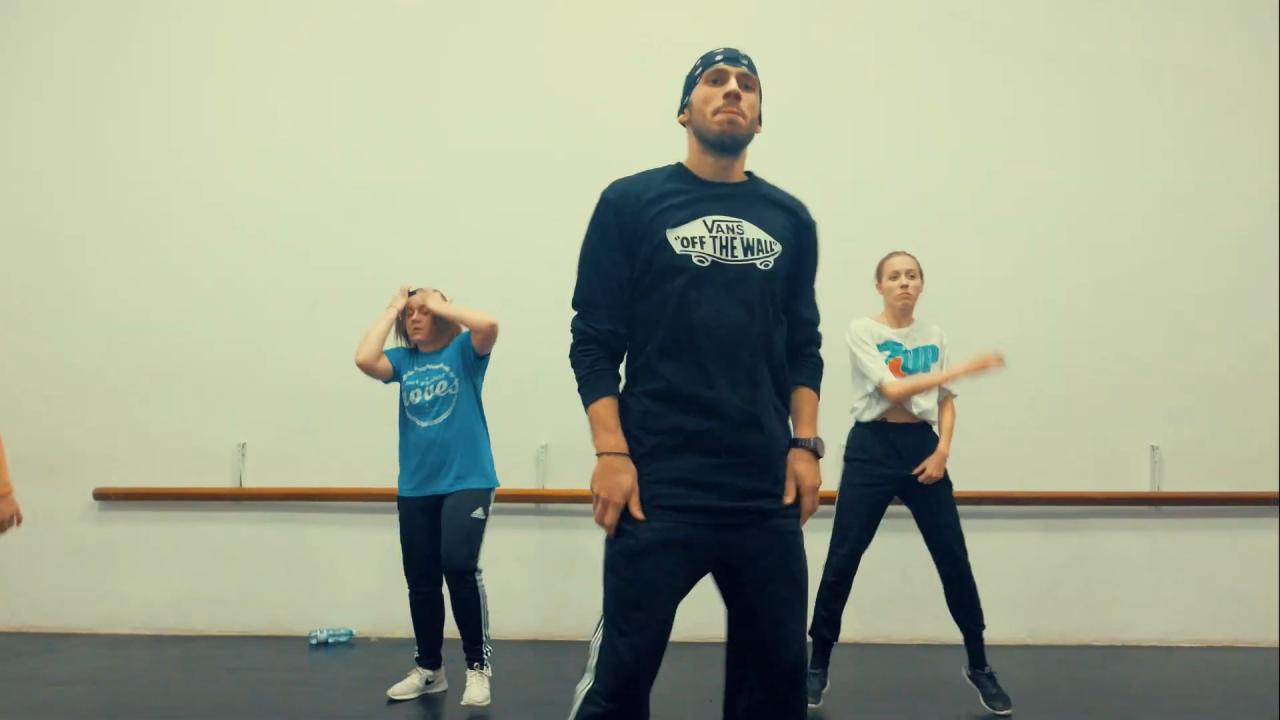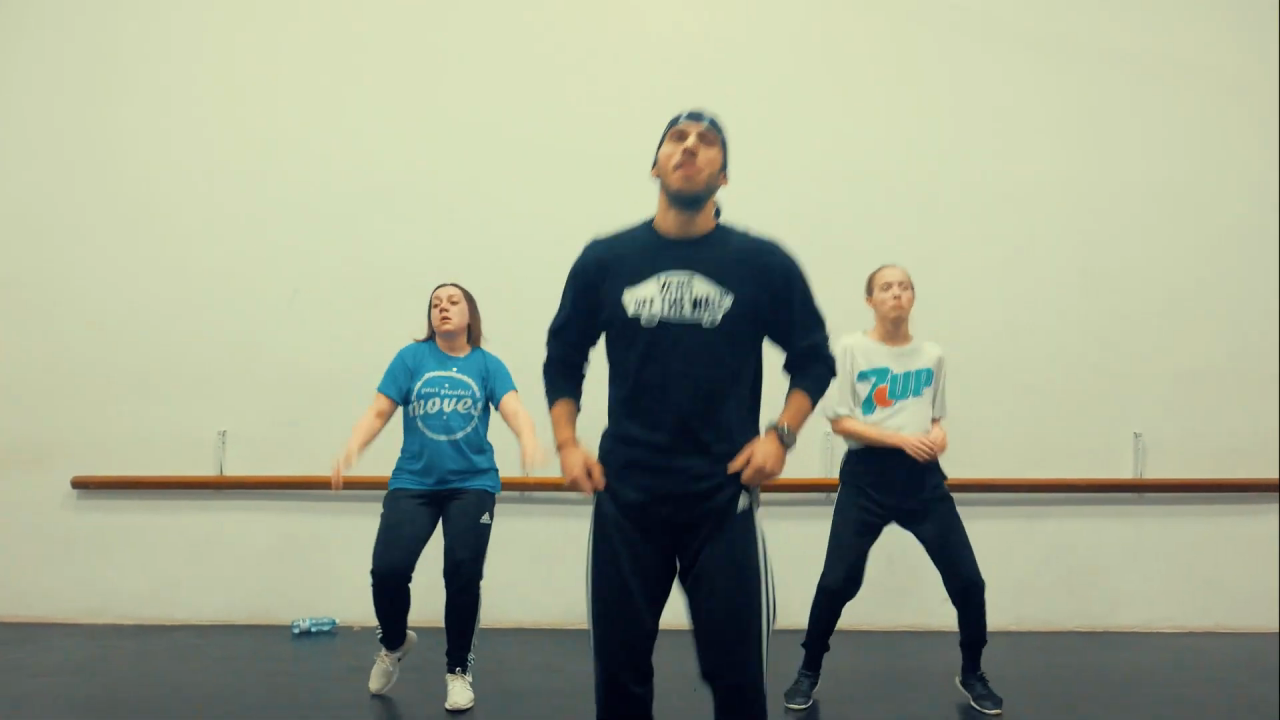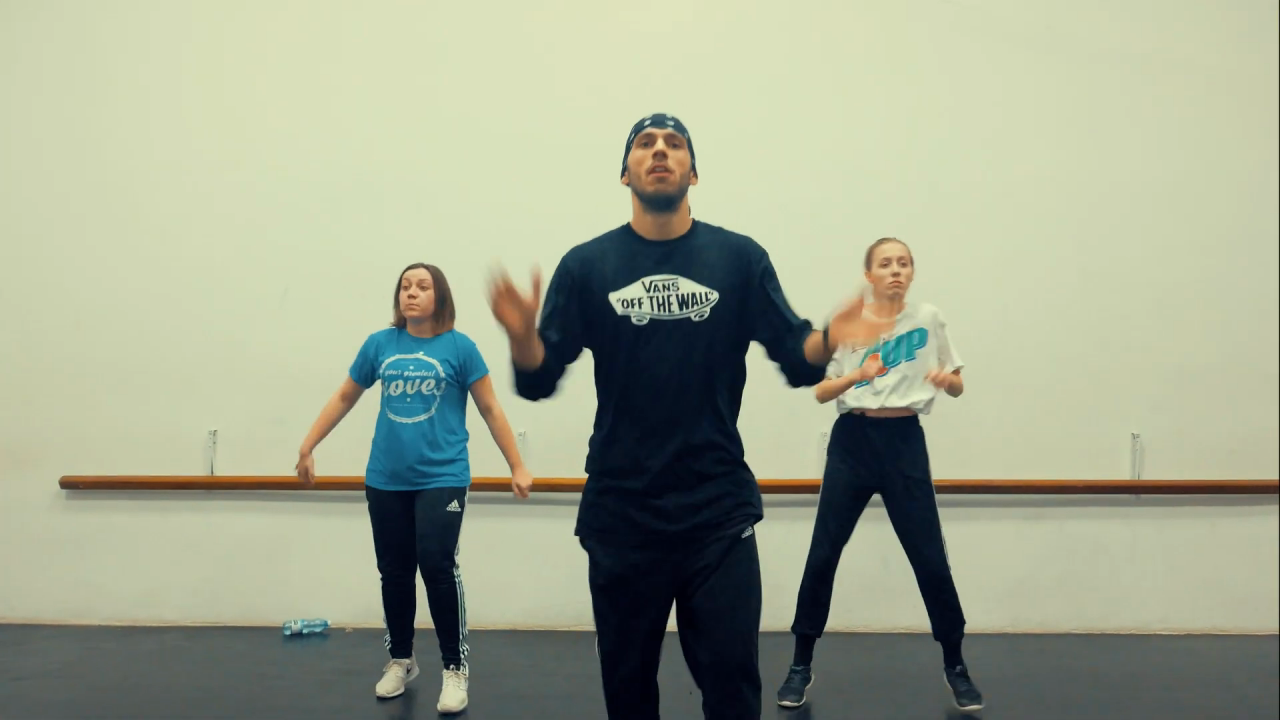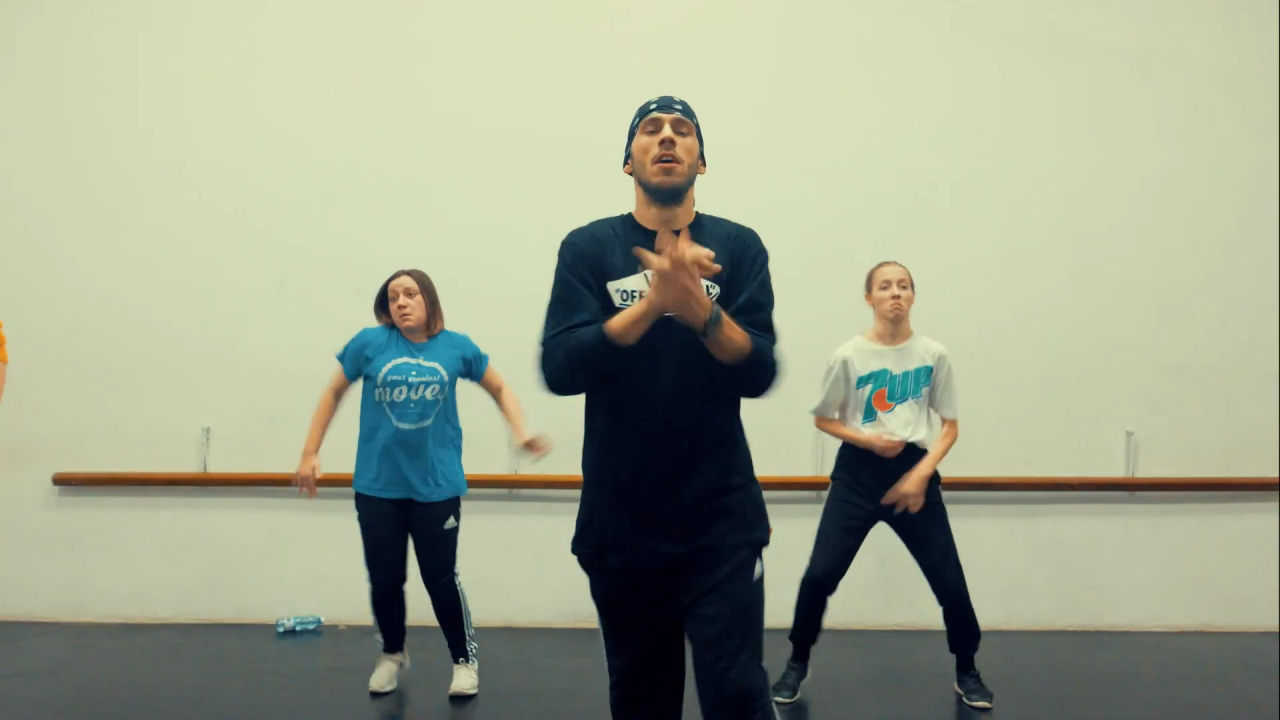
dt=0.5s
person 1, frame 1
left shoulder: (789, 217)
right shoulder: (631, 202)
right elbow: (593, 338)
left wrist: (804, 444)
right wrist: (610, 451)
left hip: (764, 491)
right hip: (661, 488)
person 1, frame 2
left shoulder: (764, 264)
right shoulder: (603, 260)
left elbow: (814, 359)
right elbow: (561, 354)
left wrist: (779, 435)
right wrist: (568, 443)
left hip: (723, 496)
right hip: (627, 495)
left knee: (737, 668)
right knee: (619, 665)
person 1, frame 3
left shoulder: (739, 258)
right shoulder: (585, 265)
left elbow: (795, 362)
right elbow: (535, 381)
left wrist: (828, 341)
right wrist: (522, 332)
left hip: (720, 509)
right hip: (620, 513)
person 1, frame 4
left shoulder: (739, 249)
right shoulder: (585, 250)
left elbow: (757, 374)
right elbow: (561, 371)
left wrist: (700, 305)
right wrist: (653, 301)
left hip: (721, 516)
right hip: (619, 519)
person 2, frame 1
left shoulder: (933, 335)
right shoulder: (862, 330)
left elbow: (946, 400)
right elbow: (893, 389)
left wrist: (942, 450)
right wrist: (964, 368)
left hip: (921, 450)
right hip: (872, 450)
left knee: (954, 563)
right knee: (842, 560)
left ankle: (979, 668)
right ankle: (817, 666)
person 2, frame 2
left shoulder: (930, 359)
right shoulder: (849, 350)
left elbow: (934, 423)
right elbow: (838, 421)
left wrist: (936, 439)
right wrist: (899, 438)
left hip: (923, 477)
right hip: (866, 474)
left knee: (966, 581)
right knee: (838, 581)
left ankle: (972, 674)
right ankle: (809, 672)
person 2, frame 3
left shoulder: (928, 317)
left elbow: (958, 389)
right elbow: (820, 392)
left wrist: (947, 377)
right wrist: (855, 374)
left hip: (904, 442)
right hip: (853, 442)
left knee: (931, 562)
right knee: (822, 555)
left ankle: (955, 667)
right ankle: (802, 666)
person 2, frame 4
left shoulder: (932, 355)
right shoulder: (847, 356)
left elbow: (950, 426)
right elbow: (823, 419)
left wrist: (923, 472)
right wrist: (864, 436)
left hip: (910, 473)
right hip: (855, 473)
left knee: (949, 583)
right knee: (820, 577)
left ankle: (966, 671)
right ankle: (797, 662)
person 3, frame 1
left shoulder: (465, 351)
right shoulder: (404, 360)
left elbow: (488, 323)
right elbow: (365, 361)
left wrist: (437, 304)
right wrist: (392, 311)
left hip: (468, 483)
right hip: (416, 488)
left knee: (460, 567)
right knee: (421, 579)
left ankle: (479, 667)
right ankle: (429, 669)
person 3, frame 2
left shoulder: (489, 366)
right shoulder: (409, 359)
left elbow: (516, 414)
right elbow: (378, 416)
left wrist: (531, 447)
right wrist: (347, 457)
left hip: (470, 485)
right hip: (412, 484)
left knee: (463, 578)
right knee: (387, 569)
left ankle: (459, 671)
right ankle: (394, 643)
person 3, frame 3
left shoulder: (459, 347)
right shoulder: (379, 344)
left elbow: (490, 409)
right elbow: (344, 398)
left wrist: (517, 465)
right wrist: (308, 447)
left hip: (442, 478)
right hip: (386, 479)
left knee: (438, 568)
right knee: (394, 572)
left ankle: (455, 669)
right ankle: (400, 659)
person 3, frame 4
left shoulder: (454, 346)
right shoulder: (370, 343)
left elbow: (498, 386)
right elbow: (333, 393)
left wrist: (519, 429)
right wrist: (310, 454)
left hip: (437, 488)
right hip: (379, 486)
left knee: (440, 577)
right knee: (384, 577)
left ankle: (464, 660)
right ankle: (393, 653)
